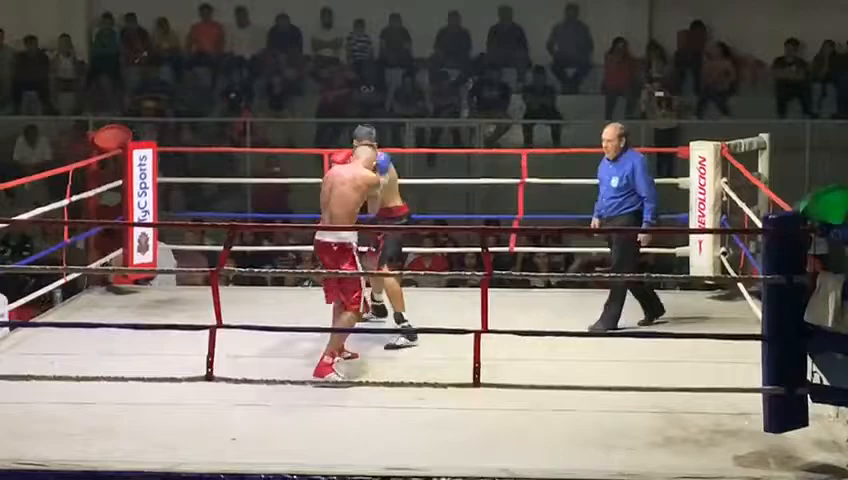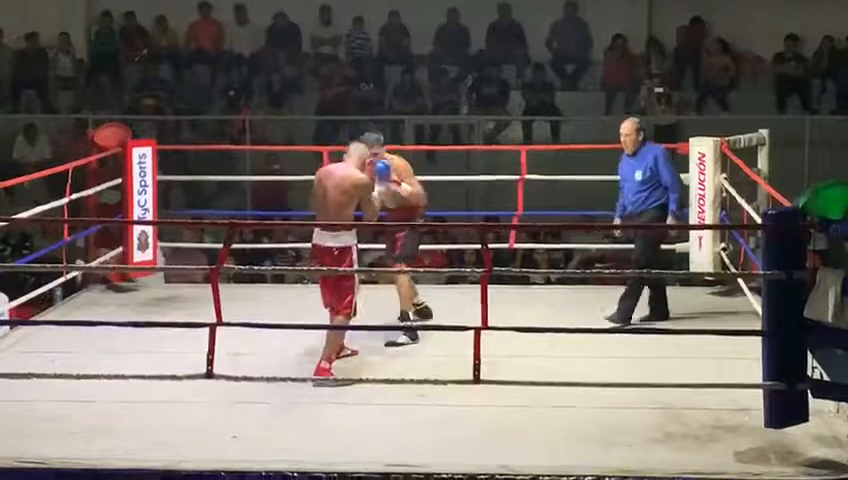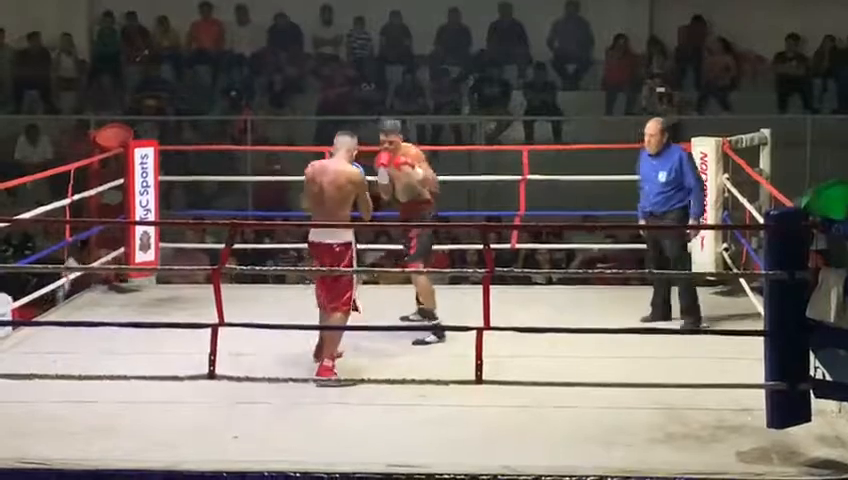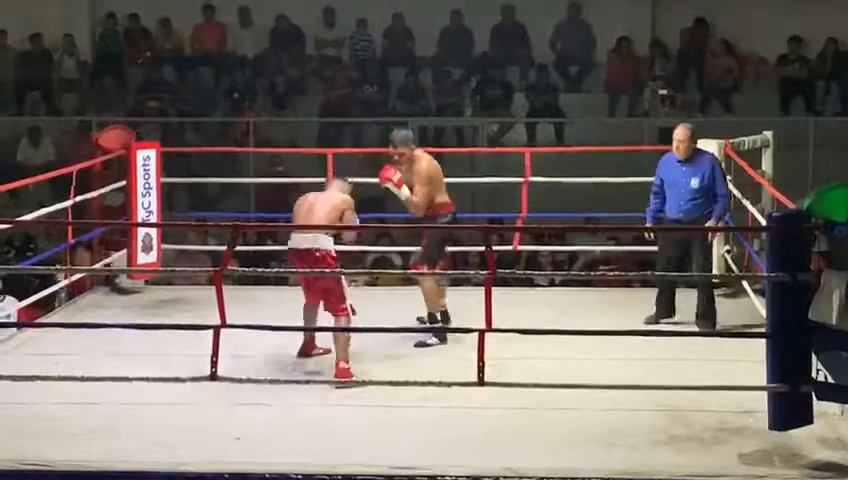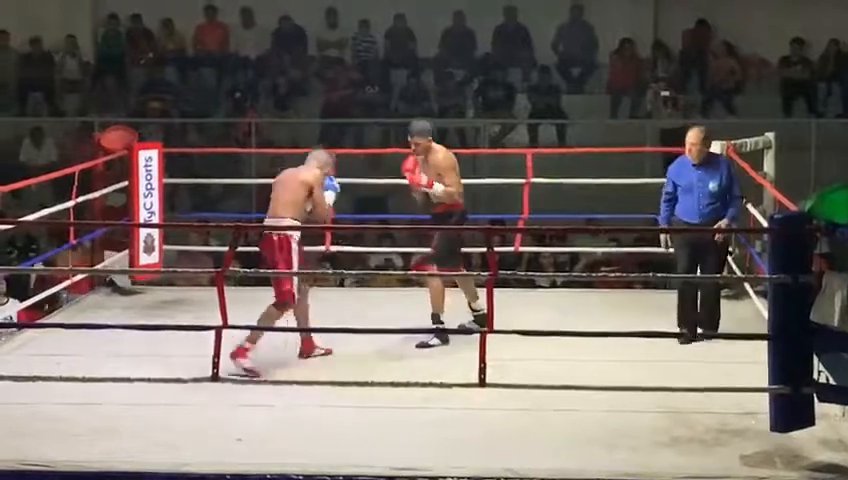
dt=0.3s
person 1, frame 1
left shoulder: (333, 171)
right shoulder: (370, 178)
right elbow: (375, 202)
left hip: (321, 239)
right hip: (341, 243)
left knee: (341, 297)
right knee: (354, 307)
left ankle: (336, 349)
right ankle: (324, 365)
person 1, frame 2
left shoulder: (322, 172)
right shoulder: (360, 179)
right elbow: (371, 217)
right wrist: (376, 188)
left hip: (320, 241)
right hip: (342, 244)
left knee: (336, 300)
right knee: (345, 309)
left ankle: (337, 347)
right ankle: (323, 368)
person 1, frame 3
left shoulder: (312, 168)
right shoulder: (355, 174)
right elbow: (367, 215)
left hip: (316, 239)
right hip: (340, 242)
left knee: (326, 296)
right knee: (341, 307)
left ankle: (324, 348)
right ankle: (326, 367)
person 1, frame 4
left shoulder: (304, 199)
right shoulder: (345, 200)
right elbow: (349, 237)
right wrist: (353, 222)
left hip: (296, 246)
right hip: (319, 248)
left knee: (313, 295)
right knee: (341, 311)
left ankle: (308, 346)
right ankle: (342, 369)
person 1, frame 5
left shoulder: (284, 175)
right shoulder: (315, 177)
right elbow: (323, 216)
right wrist: (330, 195)
left hip: (271, 231)
right hip: (282, 235)
left knee: (301, 290)
right knee: (285, 300)
left ankle: (308, 345)
right ankle: (243, 350)
person 2, frame 1
left shoulder: (380, 162)
right shoulder: (373, 161)
left elbow: (376, 195)
left hip: (395, 218)
right hip: (385, 215)
left knee: (384, 269)
left ankle: (406, 331)
right ankle: (377, 307)
person 2, frame 2
left shoulder: (398, 165)
right shoulder: (371, 170)
left elbow: (421, 198)
left wrist: (398, 185)
right wrist: (371, 188)
left hip: (410, 218)
right hip: (394, 218)
left knee: (399, 268)
right knee: (397, 267)
left ankle: (409, 330)
right ankle: (421, 309)
person 2, frame 3
left shoulder: (413, 154)
right shoulder: (386, 157)
left elbow: (434, 186)
right elbow: (386, 196)
left wrist: (413, 169)
right wrist: (382, 172)
left hip: (422, 213)
right hip: (407, 213)
left knee: (416, 267)
right knee: (413, 264)
left ankle: (436, 328)
right ankle: (423, 310)
person 2, frame 4
left shoulder: (423, 166)
right shoulder: (406, 163)
left elbow: (418, 209)
right elbow: (408, 199)
left wrist: (400, 185)
right wrist: (393, 184)
left hip: (440, 217)
right hip: (435, 216)
left knee: (423, 269)
right knee: (431, 265)
left ankle: (439, 331)
right ankle: (440, 313)
person 2, frame 5
left shoulder: (441, 157)
right shoulder: (422, 159)
left elbow: (456, 192)
right elbow: (421, 200)
left wrist: (430, 185)
right wrist: (413, 180)
left hip: (450, 216)
right hip: (441, 216)
left knee: (432, 269)
right knee: (454, 268)
left ankle: (439, 331)
right ankle: (480, 316)
person 3, frame 1
left shoulder: (636, 161)
right shoulder: (605, 163)
left elbow: (649, 196)
left wrist: (646, 226)
right wrist: (597, 215)
left hip: (627, 222)
right hip: (611, 223)
left knee: (620, 271)
right knee: (627, 270)
left ankle: (608, 320)
right ankle: (654, 309)
person 3, frame 2
left shoulder: (656, 154)
right shoulder: (624, 159)
left elbow: (674, 185)
left wrist: (672, 215)
right wrist: (619, 215)
left hip: (653, 216)
right hip: (635, 217)
left knee: (640, 263)
right knee: (649, 264)
left ankle: (624, 313)
right ankle: (659, 310)
person 3, frame 3
left shoulder: (679, 156)
right shoulder: (644, 157)
left elbow: (696, 188)
left wrist: (695, 216)
right wrist: (642, 216)
left hip: (674, 218)
right hip: (652, 219)
left knee: (679, 265)
right knee: (656, 266)
left ankle: (691, 315)
right ankle: (660, 310)
person 3, frame 4
left shoulder: (709, 162)
right shoulder: (665, 162)
left elbow: (723, 195)
right elbow: (657, 193)
left wrist: (715, 219)
right wrist: (650, 218)
left hip: (699, 226)
right hip: (671, 224)
left knee: (703, 273)
right knee: (666, 269)
left ankle: (706, 320)
right ankle: (663, 310)
person 3, frame 5
left shoulder: (723, 165)
right shoulder: (677, 167)
left elbow: (736, 197)
right elbow: (667, 199)
left wrist: (728, 220)
right wrist: (664, 227)
left hip: (715, 231)
right hip: (685, 230)
left knee: (712, 281)
right knee: (685, 277)
left ankle: (708, 326)
right ankle: (687, 327)
